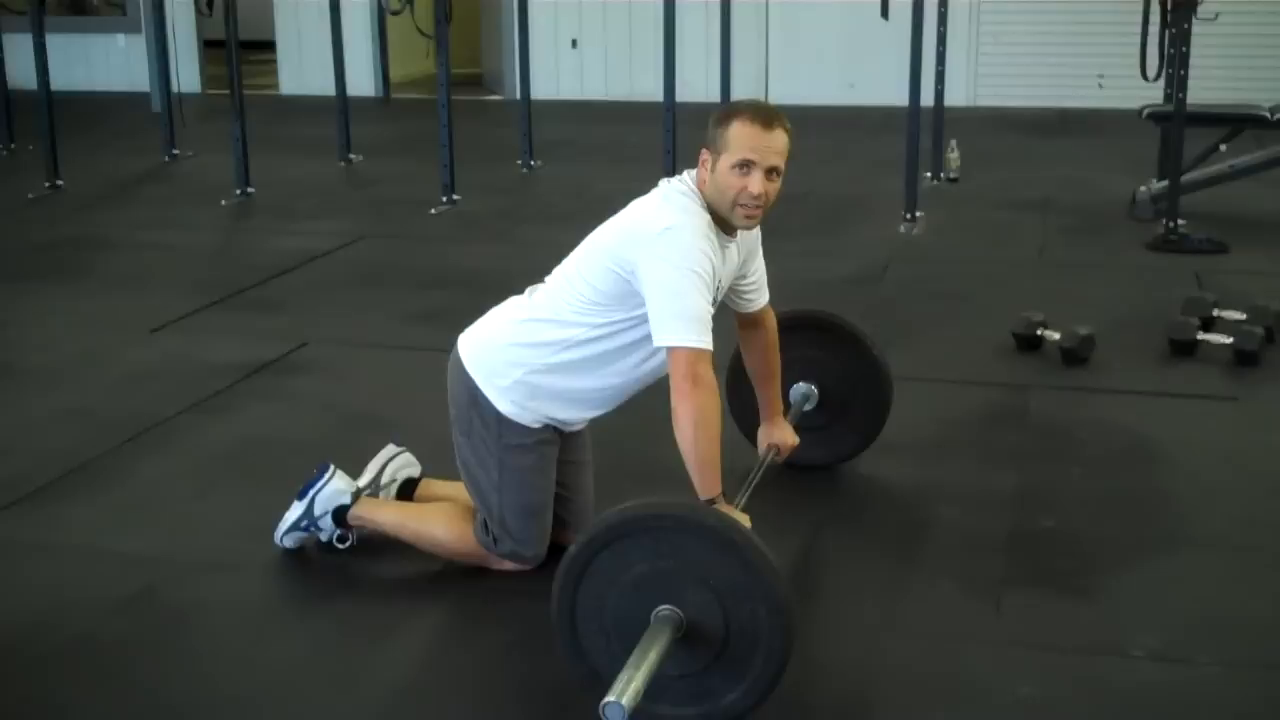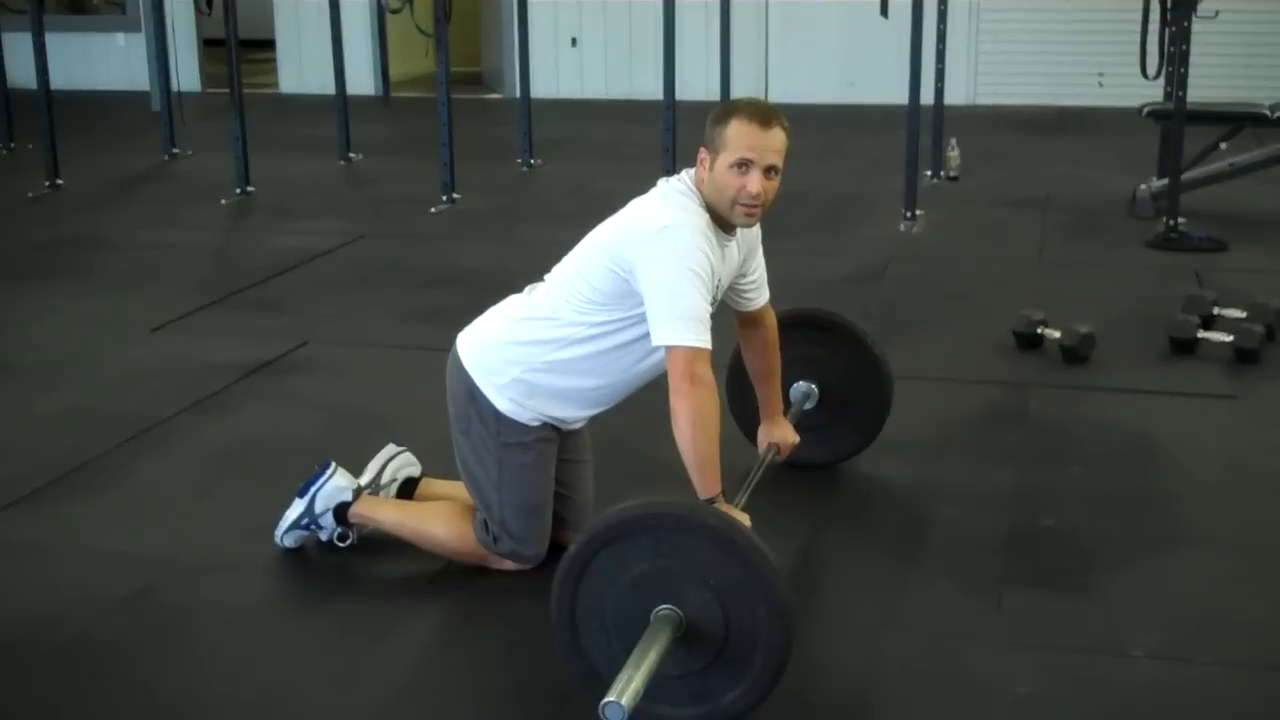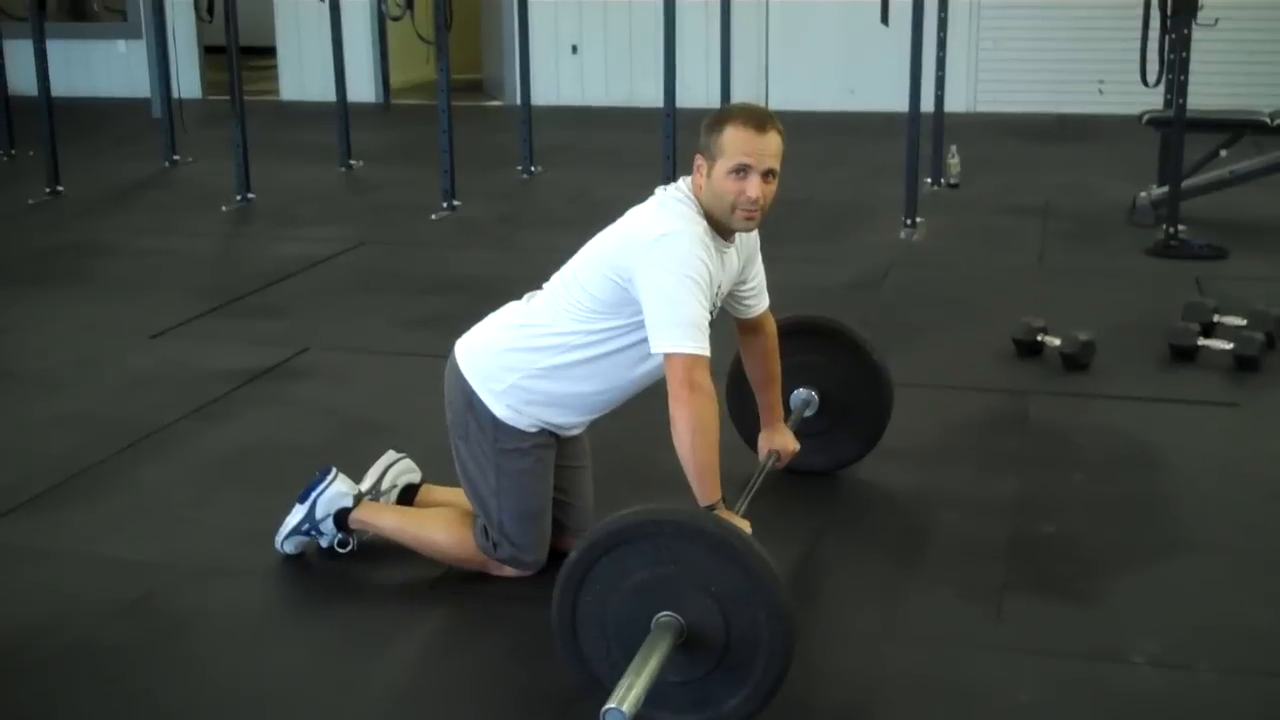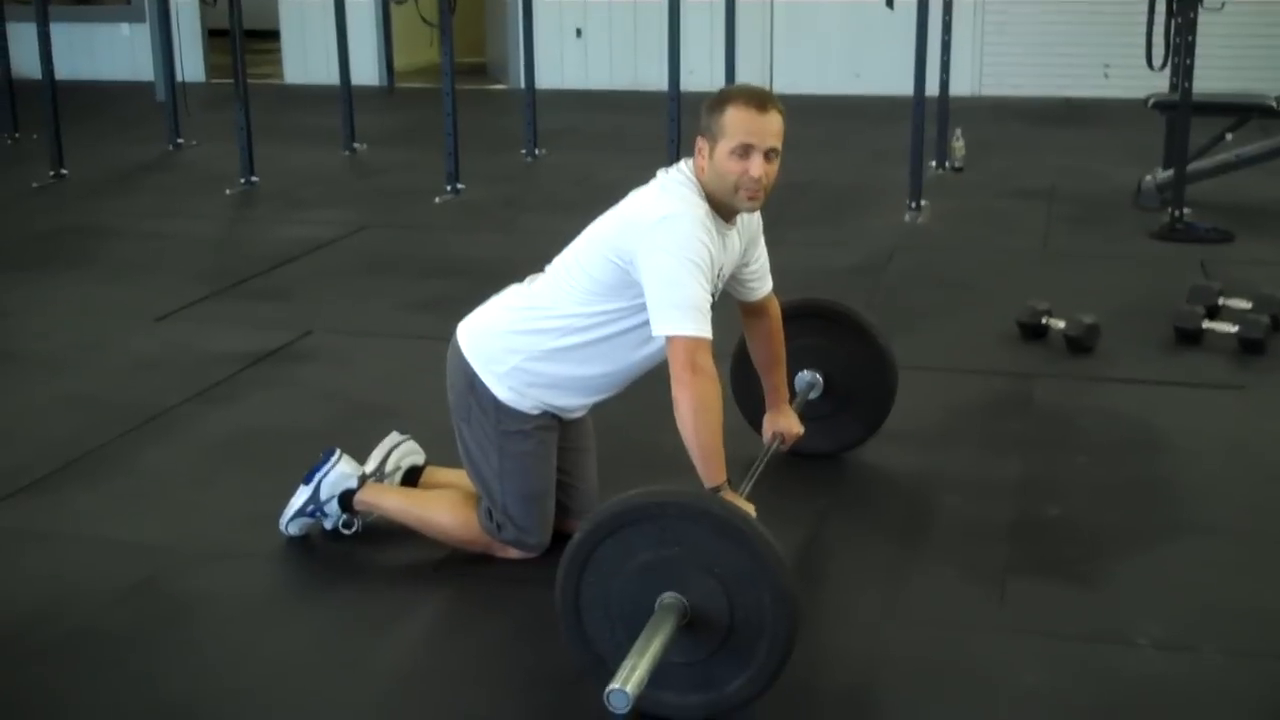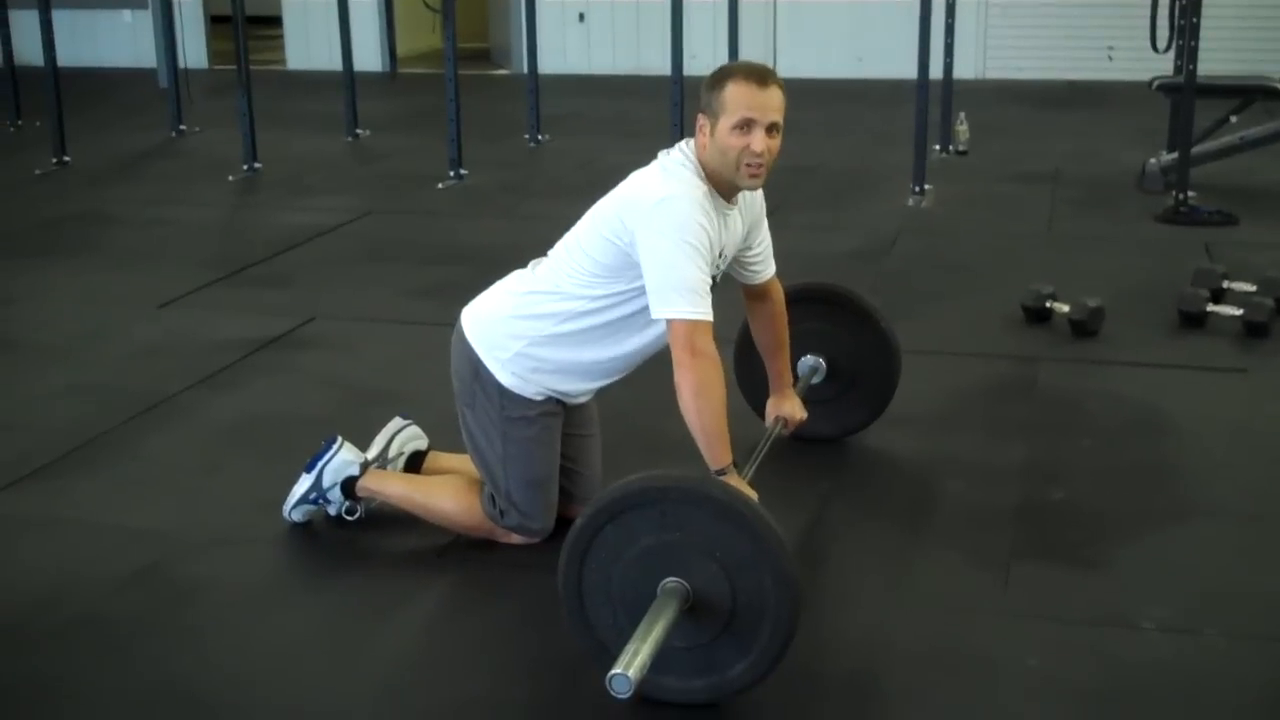
dt=0.2s
person 1, frame 1
left shoulder: (736, 219)
right shoulder: (678, 235)
left elbow: (755, 318)
right elbow: (692, 382)
left wrist: (773, 418)
right wrist: (714, 506)
left hip: (545, 386)
right hip: (504, 386)
left knee: (567, 531)
right knee: (514, 550)
left ankle: (402, 486)
right ankle: (344, 505)
person 1, frame 2
left shoulder: (737, 218)
right shoulder: (677, 234)
left elbow: (756, 317)
right elbow: (689, 381)
left wrist: (773, 415)
right wrist: (714, 505)
left hip: (544, 382)
right hip: (502, 384)
left knee: (566, 529)
right knee: (514, 550)
left ankle: (404, 486)
right ankle: (345, 503)
person 1, frame 3
left shoulder: (736, 226)
right shoulder: (675, 242)
left elbow: (756, 323)
right elbow: (689, 387)
left wrist: (773, 423)
right wrist: (714, 512)
left hip: (542, 388)
right hip: (501, 390)
left knee: (567, 536)
right knee: (515, 557)
left ankle: (402, 491)
right ankle: (346, 508)
person 1, frame 4
left shoulder: (739, 211)
right shoulder: (676, 225)
left elbow: (760, 306)
right elbow: (691, 370)
left wrist: (779, 406)
right wrist: (721, 494)
left hip: (546, 371)
right hip: (503, 374)
left knee: (571, 518)
right knee: (519, 539)
left ankle: (405, 474)
right ankle: (351, 490)
person 1, frame 5
left shoulder: (742, 192)
right shoulder: (674, 205)
left elbow: (763, 290)
right elbow: (692, 352)
left wrist: (782, 390)
right wrist: (725, 476)
left hip: (552, 359)
right hip: (508, 358)
left knee: (574, 504)
right knee: (523, 524)
left ankle: (408, 461)
right ankle: (353, 476)
